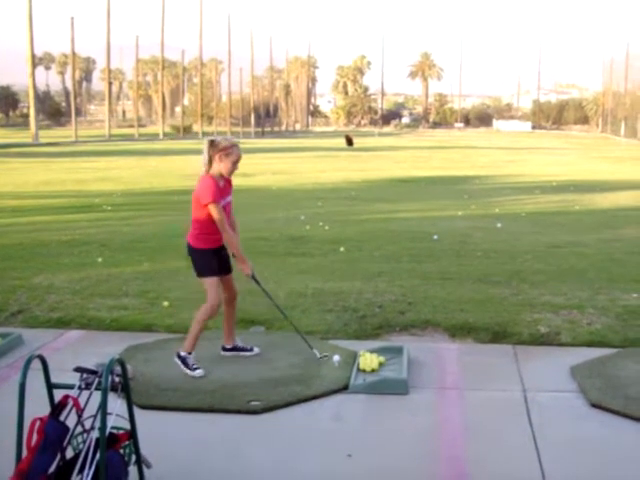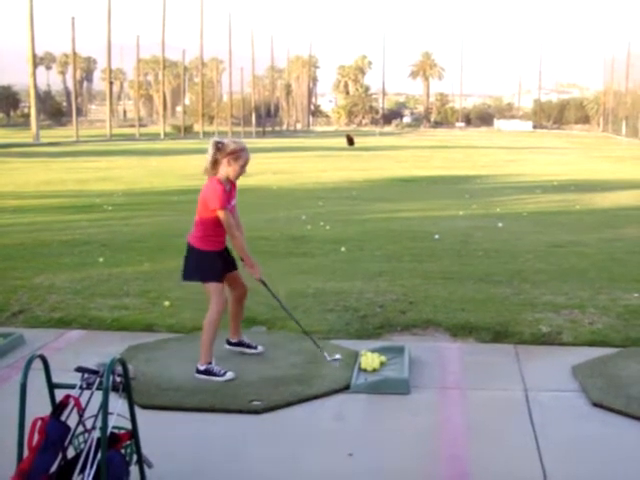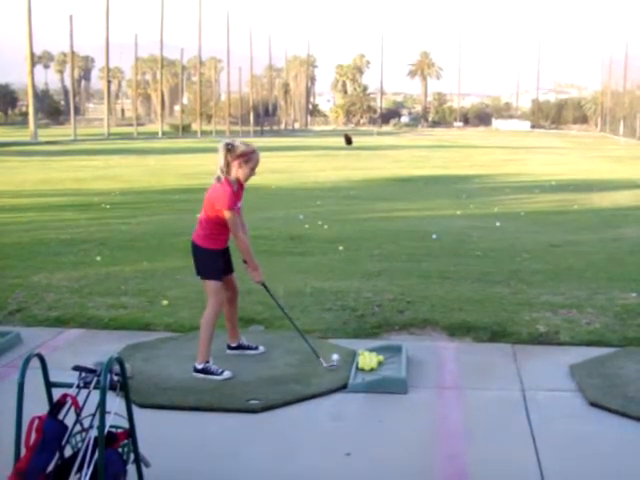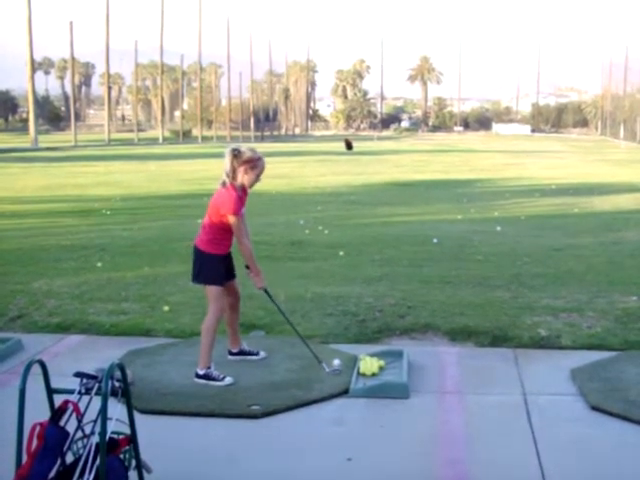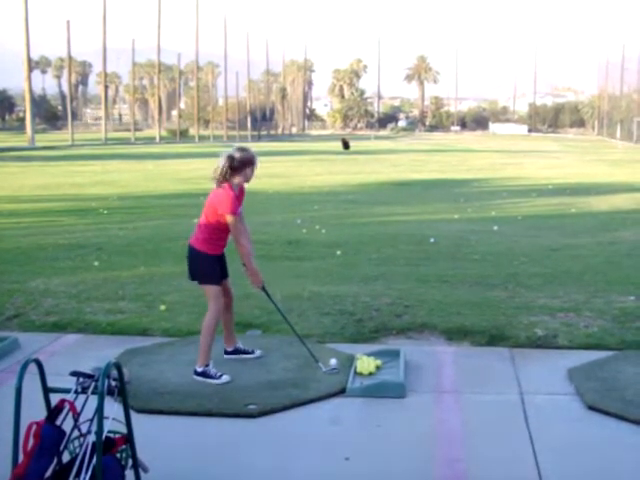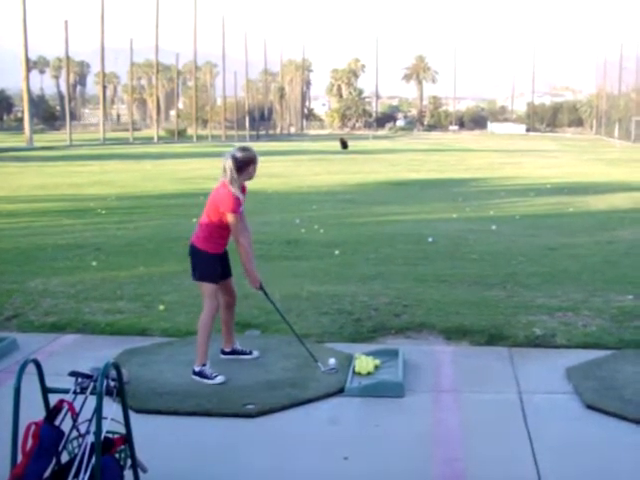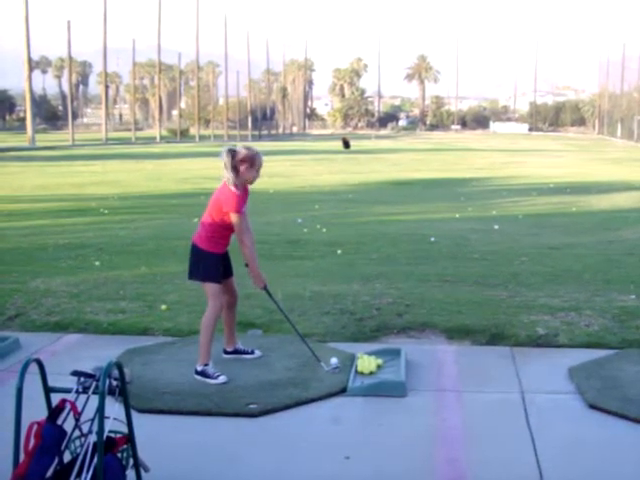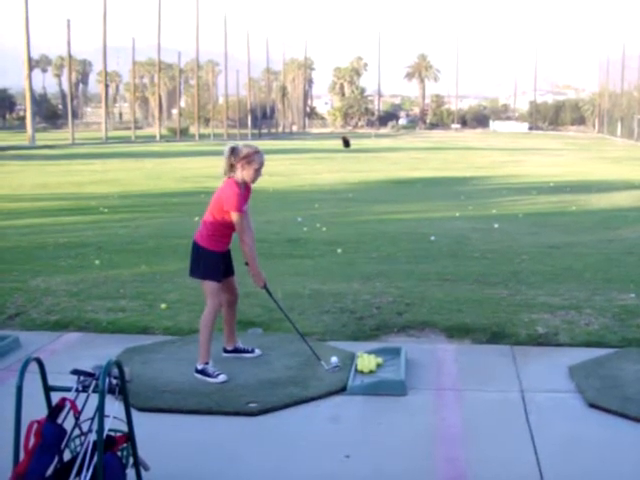
dt=0.4s
person 1, frame 1
left shoulder: (226, 182)
right shoulder: (208, 187)
left elbow: (231, 220)
right elbow: (223, 228)
left wrist: (238, 253)
right wrist: (242, 260)
left hip: (217, 246)
right hip: (201, 247)
left knee: (230, 294)
right knee: (215, 300)
left ankle: (229, 343)
right ankle: (185, 352)
person 1, frame 2
left shoulder: (230, 184)
right shoulder: (216, 191)
left elbow: (237, 222)
right elbow: (233, 233)
left wrist: (245, 258)
right wrist: (251, 264)
left hip: (218, 248)
right hip: (203, 250)
left knee: (240, 289)
right knee: (218, 304)
left ankle: (235, 338)
right ankle: (204, 365)
person 1, frame 3
left shoulder: (237, 185)
right shoulder: (224, 193)
left elbow: (242, 224)
right elbow: (238, 235)
left wrist: (250, 260)
right wrist: (253, 267)
left hip: (219, 246)
right hip: (206, 248)
left knee: (231, 292)
right knee: (215, 302)
left ankle: (234, 342)
right ankle: (202, 363)
person 1, frame 4
left shoulder: (241, 191)
right shoulder: (229, 197)
left elbow: (244, 230)
right elbow: (242, 240)
left wrist: (251, 267)
right wrist: (256, 273)
left hip: (221, 252)
right hip: (208, 253)
left knee: (233, 298)
right knee: (216, 309)
left ankle: (236, 347)
right ankle: (203, 369)
person 1, frame 5
left shoulder: (238, 190)
right shoulder: (226, 197)
left elbow: (243, 229)
right elbow: (239, 240)
left wrist: (252, 264)
right wrist: (253, 273)
left hip: (215, 251)
right hip: (203, 253)
left knee: (227, 297)
right knee: (216, 306)
left ankle: (231, 346)
right ankle: (202, 367)
person 1, frame 6
left shoulder: (239, 190)
right shoulder: (227, 196)
left elbow: (244, 229)
right elbow: (239, 239)
left wrist: (252, 265)
right wrist: (251, 273)
left hip: (218, 250)
right hip: (204, 251)
left knee: (229, 297)
right knee: (212, 305)
left ankle: (229, 346)
right ankle: (200, 366)
person 1, frame 7
left shoulder: (242, 189)
right shoulder: (232, 196)
left elbow: (247, 230)
right elbow: (243, 239)
left wrist: (254, 264)
right wrist: (255, 273)
left hip: (218, 249)
right hip: (205, 251)
left knee: (231, 296)
right knee: (216, 304)
left ankle: (231, 346)
right ankle: (203, 366)
person 1, frame 8
left shoulder: (244, 188)
right shoulder: (232, 194)
left elbow: (248, 228)
right elbow: (244, 238)
left wrist: (254, 264)
right wrist: (255, 271)
left hip: (221, 248)
right hip: (207, 249)
left knee: (231, 295)
right knee: (214, 303)
left ankle: (231, 345)
right ankle: (203, 364)
